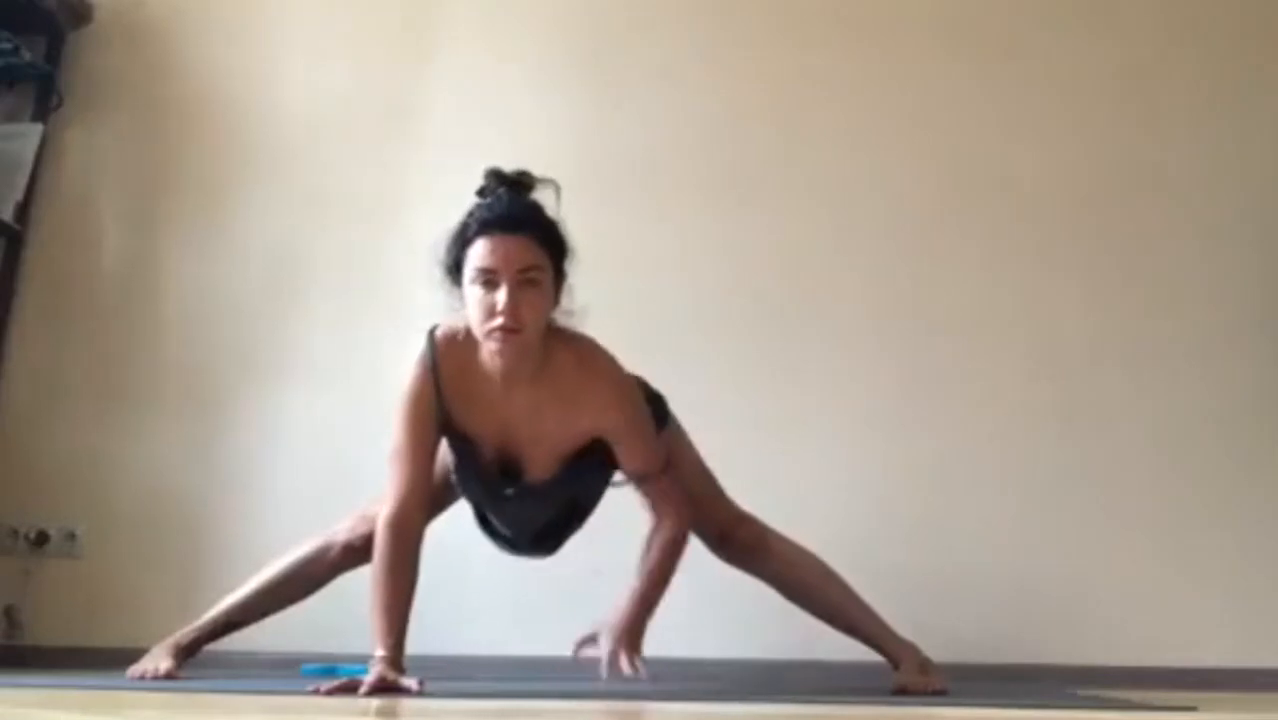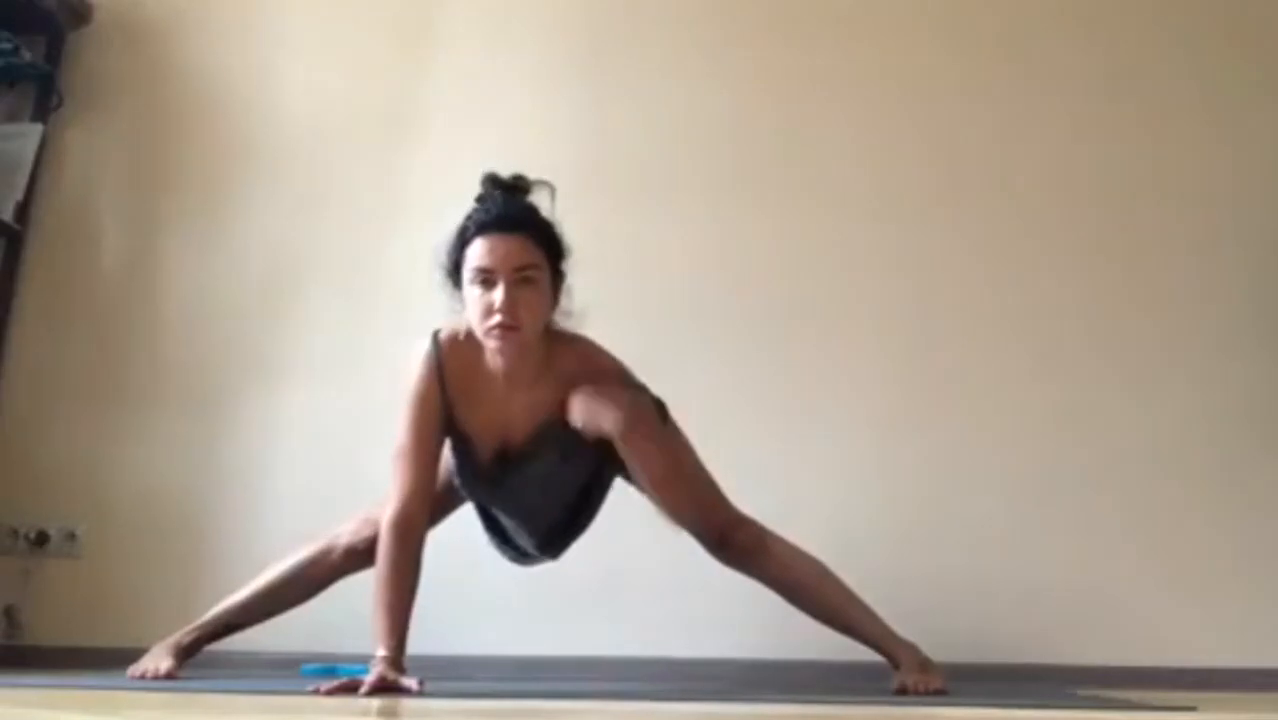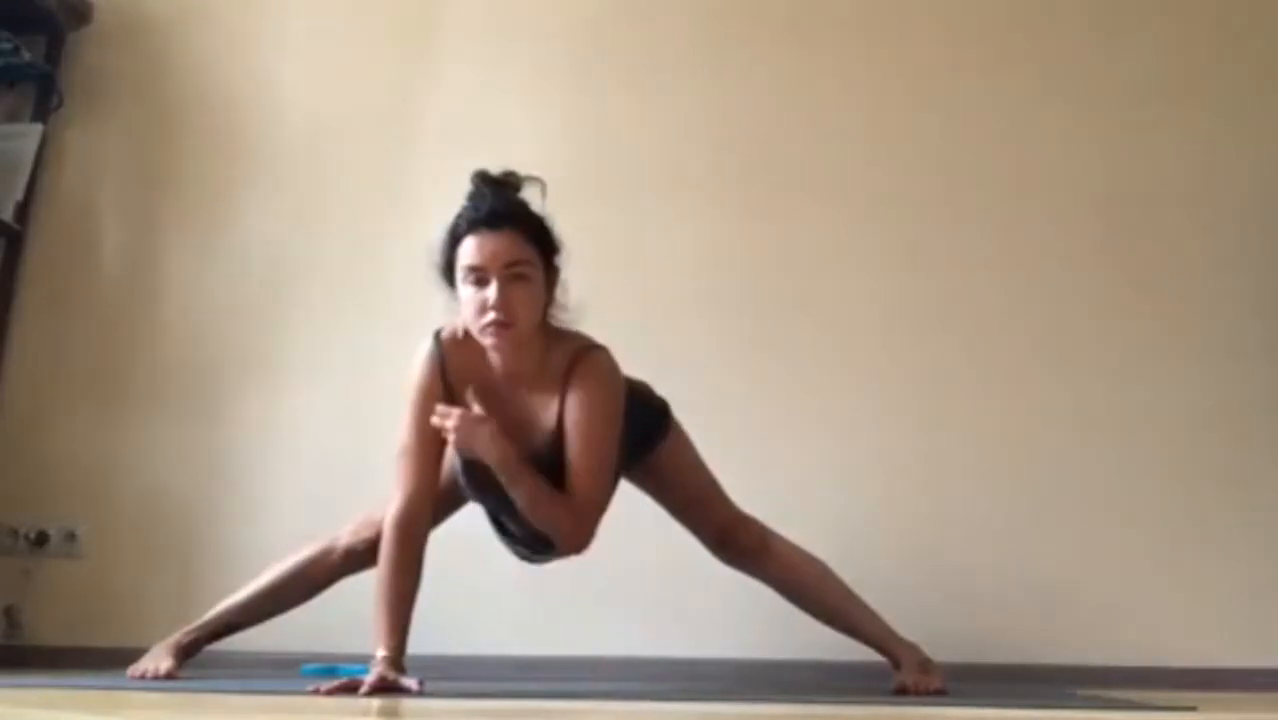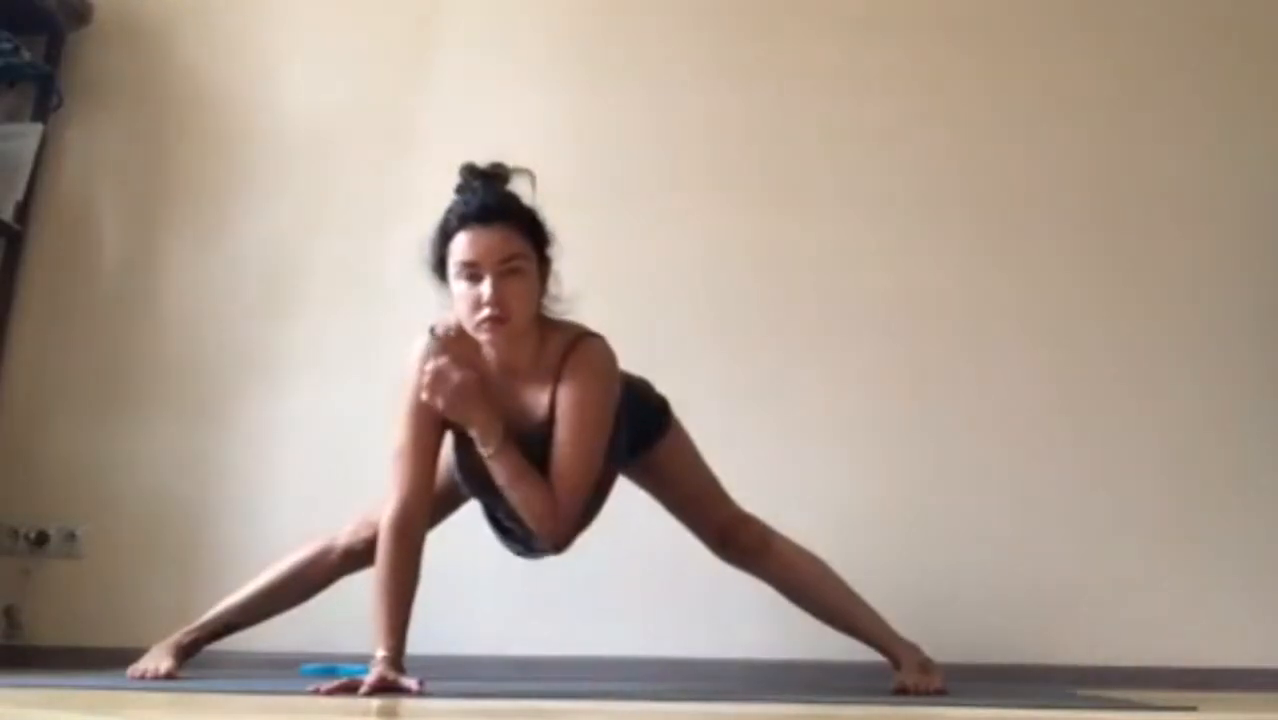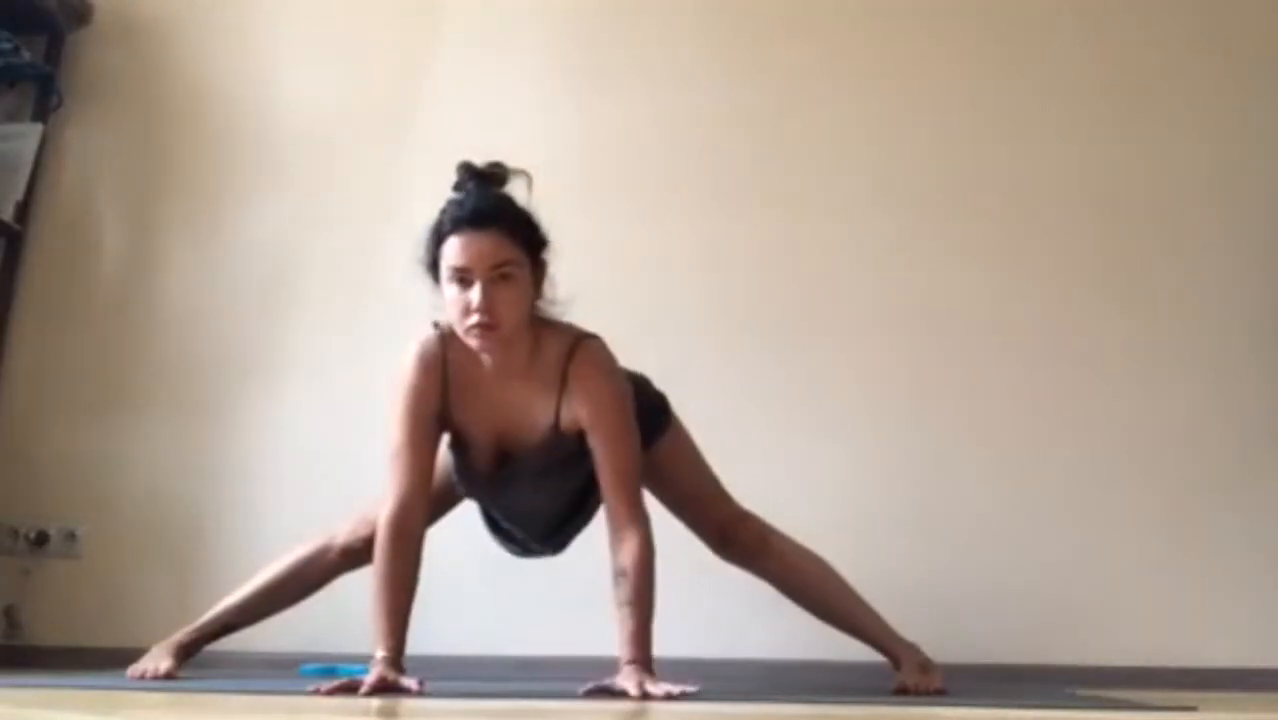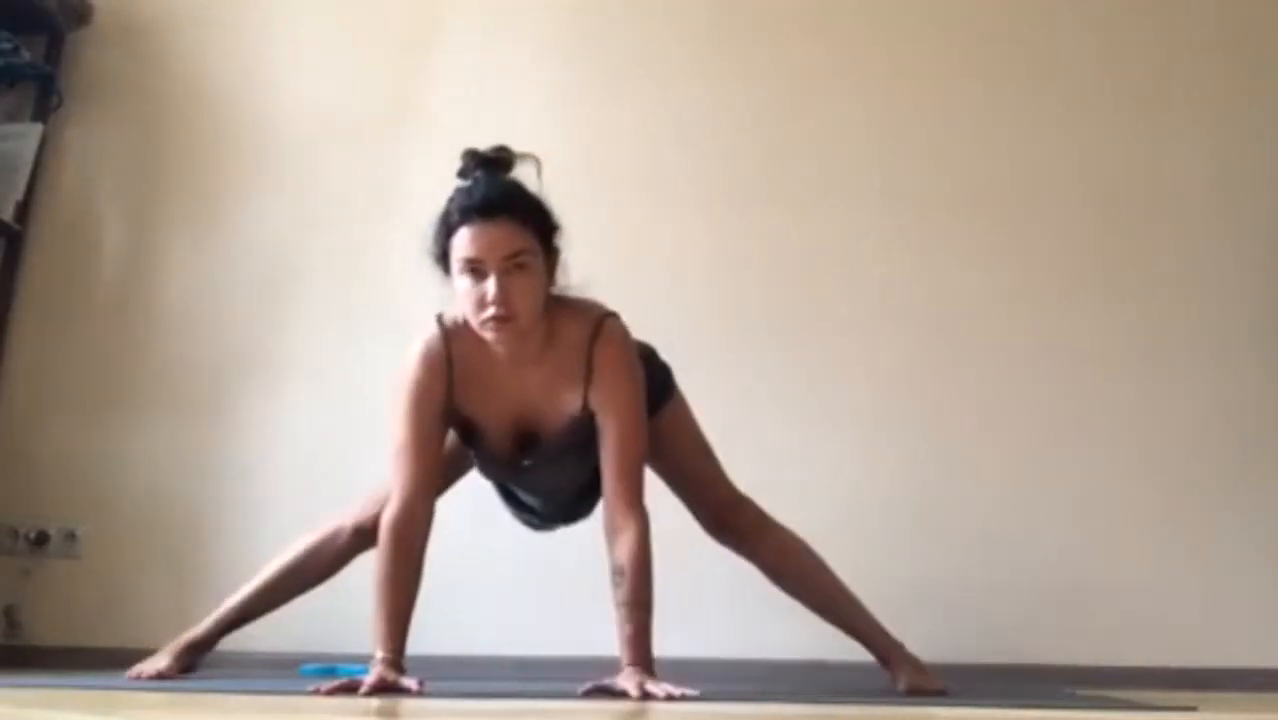
dt=0.4s
person 1, frame 1
left shoulder: (598, 382)
right shoulder: (437, 361)
left elbow: (675, 512)
right elbow: (398, 520)
left wrist: (630, 620)
right wrist: (385, 658)
left hip: (608, 437)
right hip: (477, 451)
left knee: (736, 535)
right knee: (353, 538)
left ankle: (901, 650)
right ankle: (184, 638)
person 1, frame 2
left shoulder: (594, 375)
right shoulder: (440, 362)
left elbow: (693, 509)
right elbow: (403, 519)
left wrist: (623, 419)
right wrist: (386, 658)
left hip: (595, 433)
right hip: (483, 456)
left knee: (736, 539)
right knee: (359, 540)
left ankle: (902, 649)
right ankle: (183, 638)
person 1, frame 3
left shoulder: (591, 373)
right shoulder: (440, 361)
left elbow: (576, 534)
right elbow: (407, 518)
left wrist: (502, 458)
right wrist: (386, 659)
left hip: (623, 427)
right hip: (497, 451)
left knee: (740, 540)
right knee: (363, 540)
left ankle: (902, 651)
right ankle: (183, 638)
person 1, frame 4
left shoulder: (587, 362)
right shoulder: (437, 356)
left elbow: (555, 526)
right elbow: (402, 517)
left wrist: (483, 425)
right wrist: (386, 658)
left hip: (620, 428)
right hip: (487, 445)
left knee: (739, 538)
right knee: (359, 539)
left ankle: (902, 650)
right ankle: (185, 637)
person 1, frame 5
left shoulder: (587, 368)
right shoulder: (432, 361)
left elbow: (629, 526)
right elbow: (399, 518)
left wrist: (637, 659)
right wrist: (386, 658)
left hip: (617, 425)
right hip: (481, 453)
left knee: (740, 536)
right knee: (354, 540)
left ankle: (902, 650)
right ankle: (185, 638)
person 1, frame 6
left shoulder: (604, 345)
right shoulder: (439, 353)
left elbow: (625, 520)
right elbow: (406, 515)
left wrist: (637, 663)
right wrist: (386, 659)
left hip: (628, 400)
right hip: (489, 429)
left knee: (736, 520)
right knee: (364, 521)
left ankle: (895, 653)
right ankle: (191, 640)
